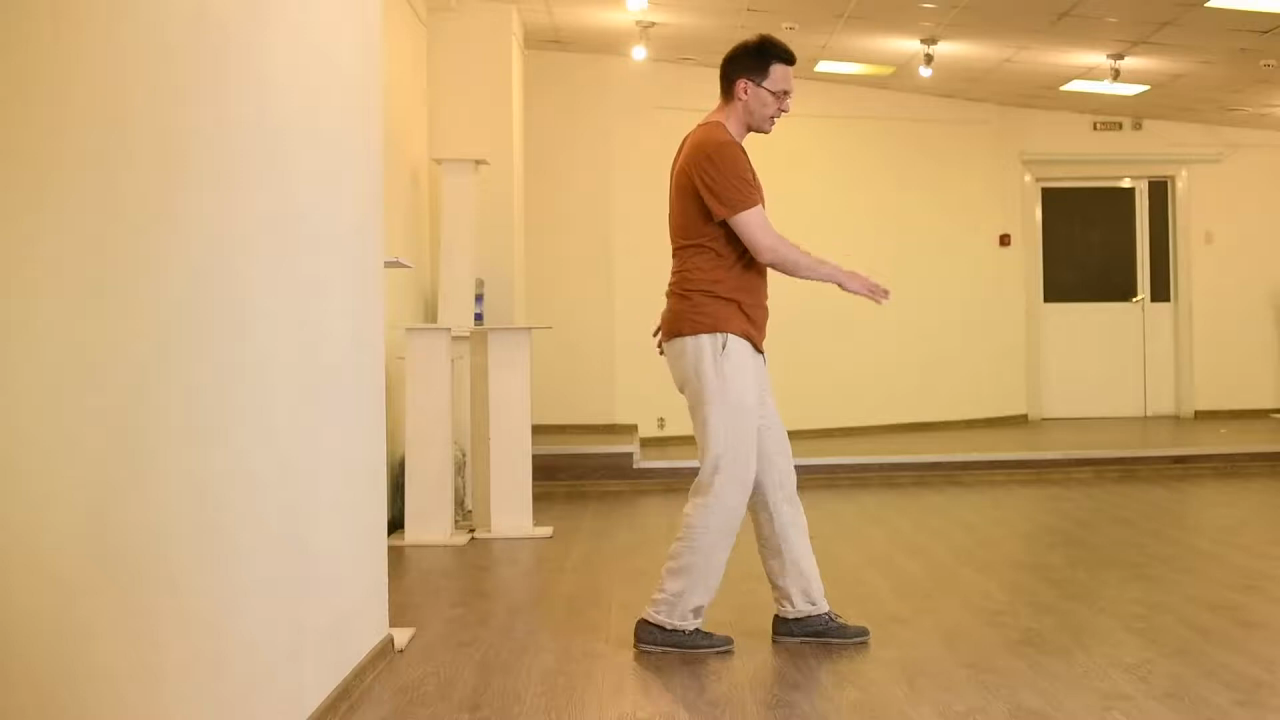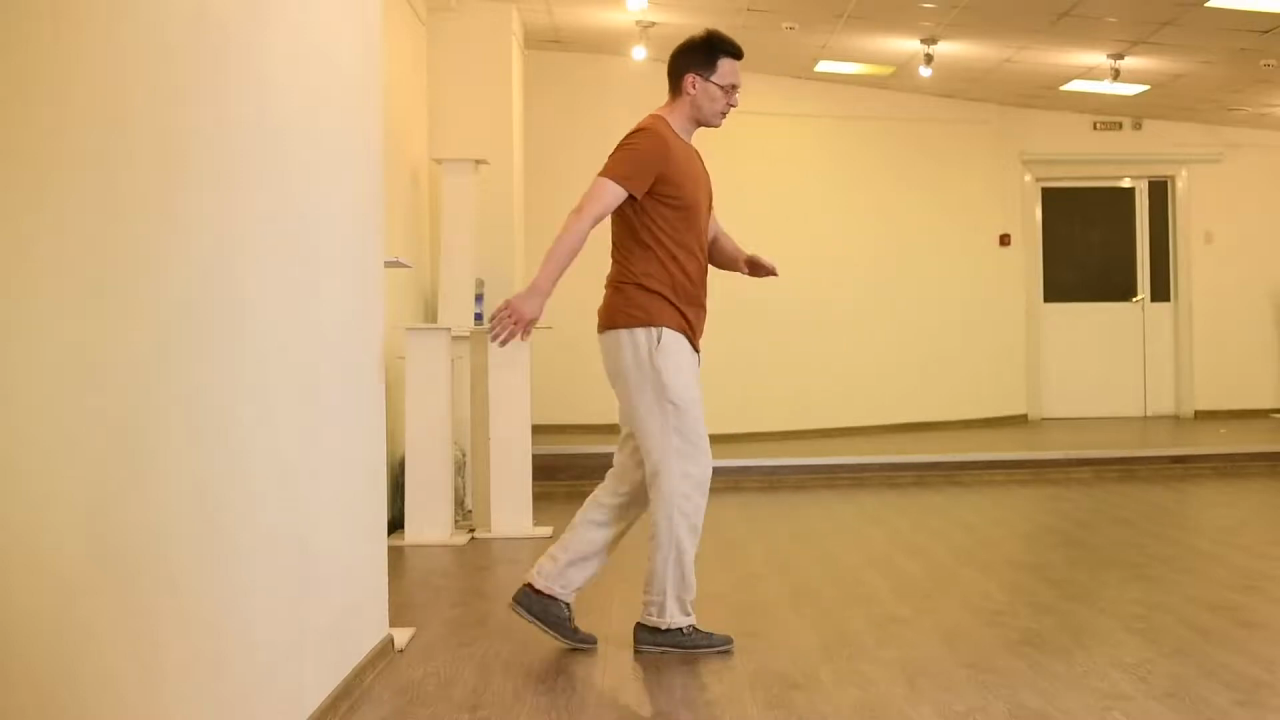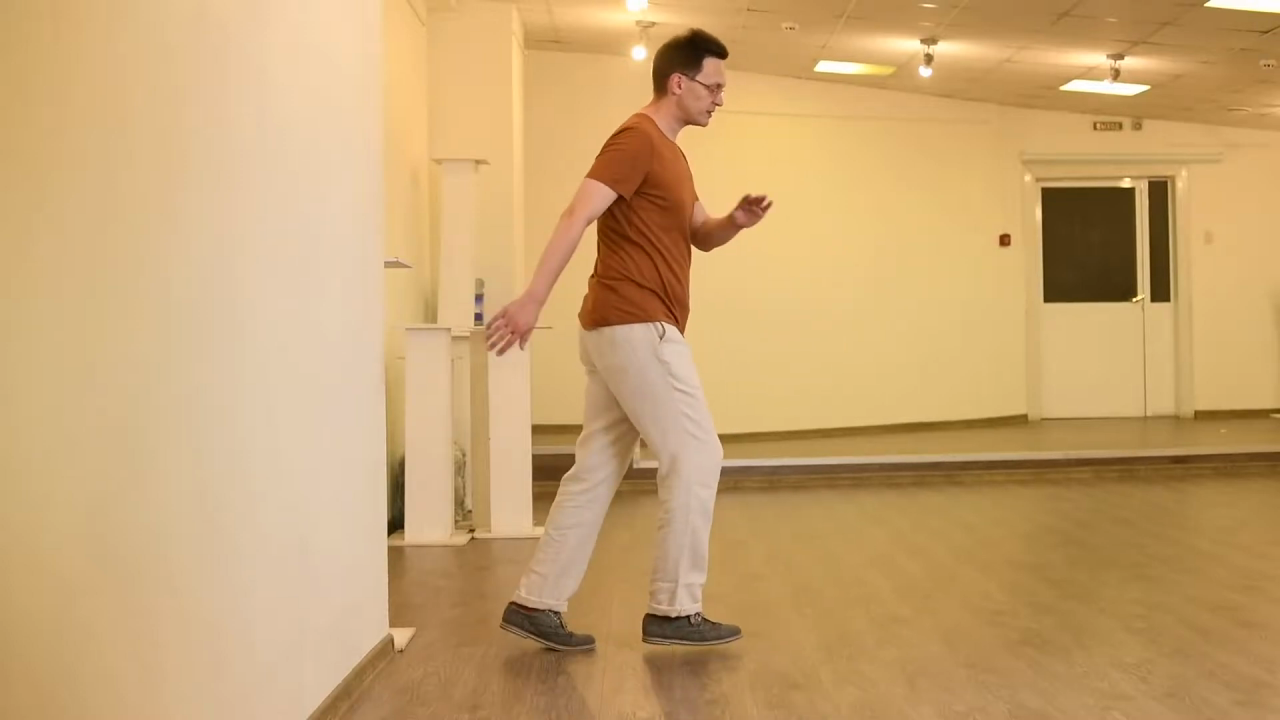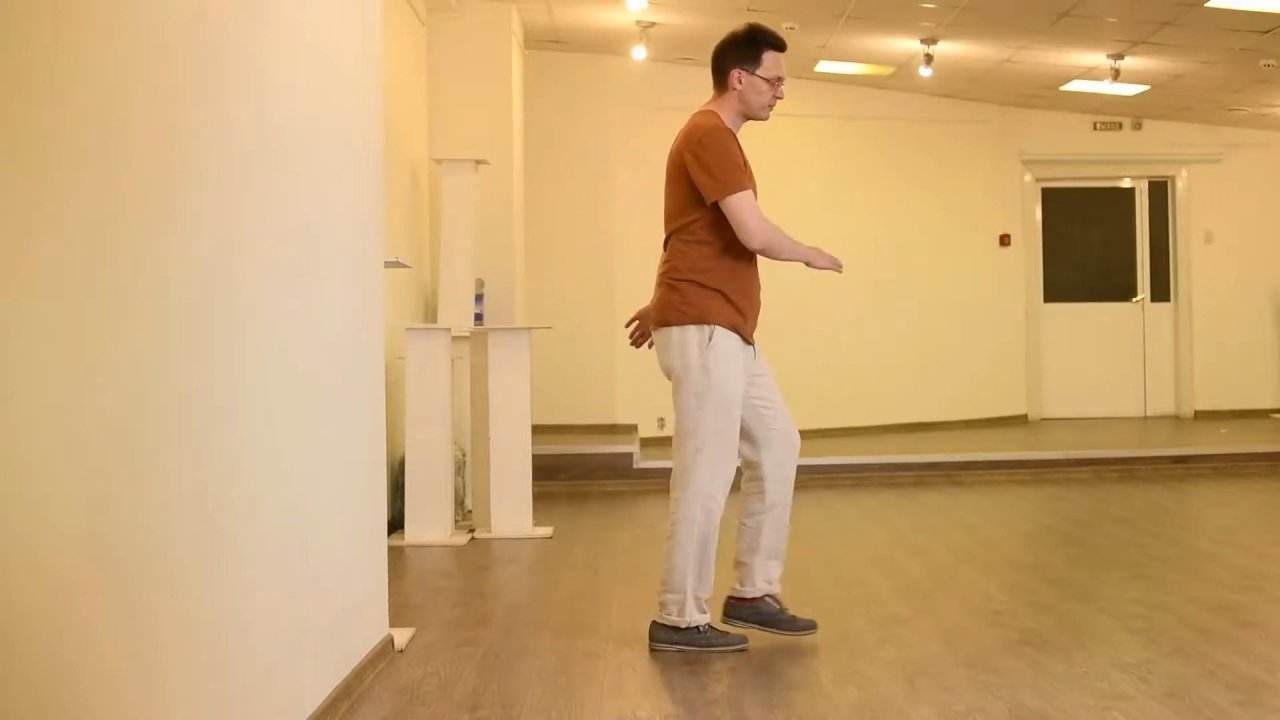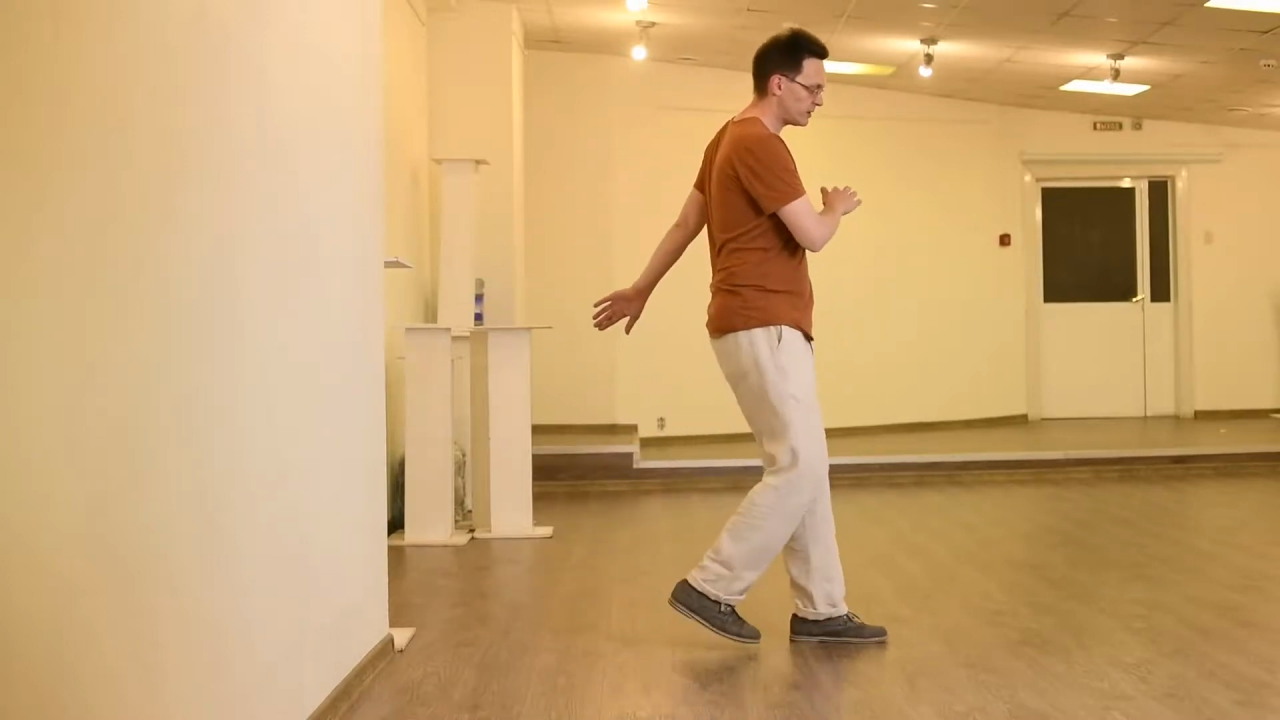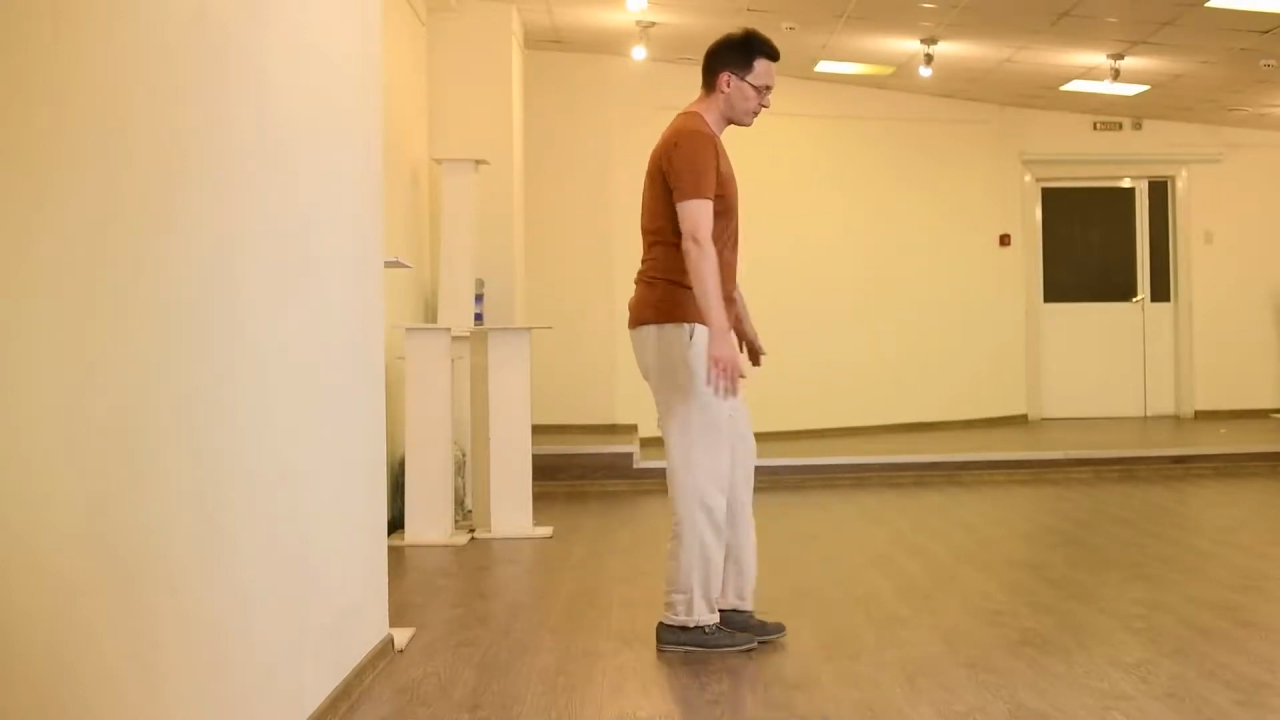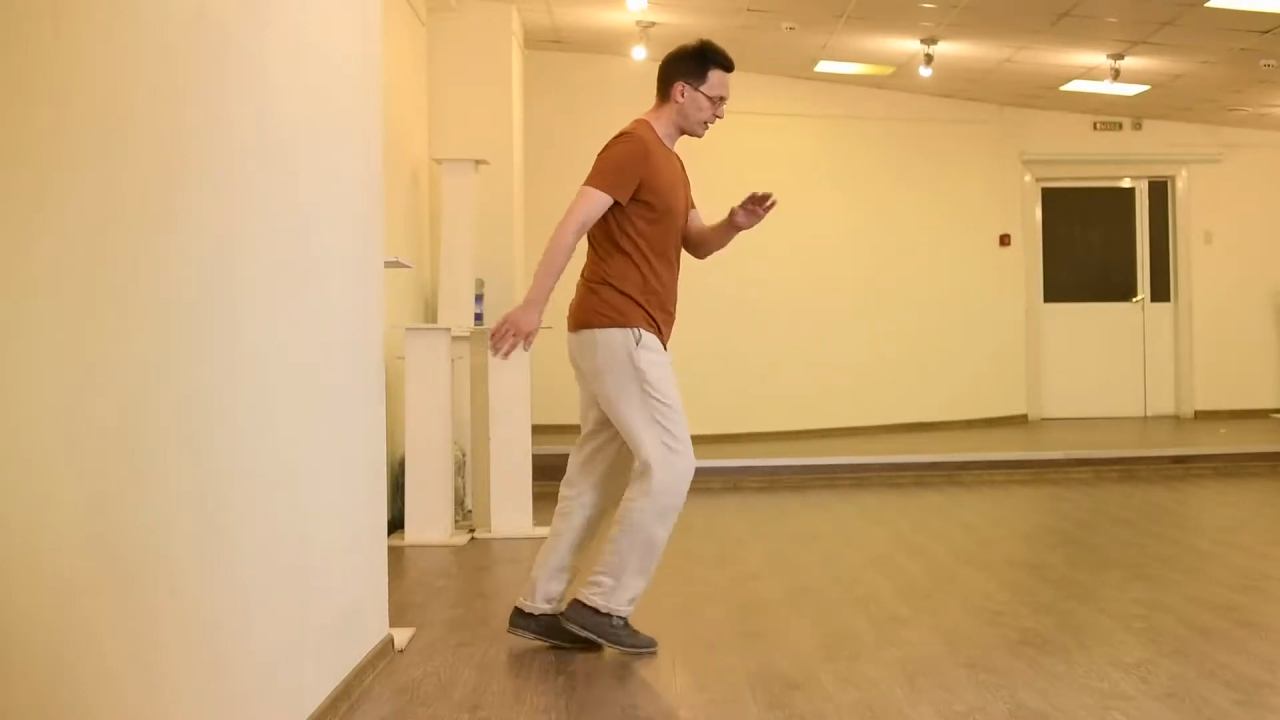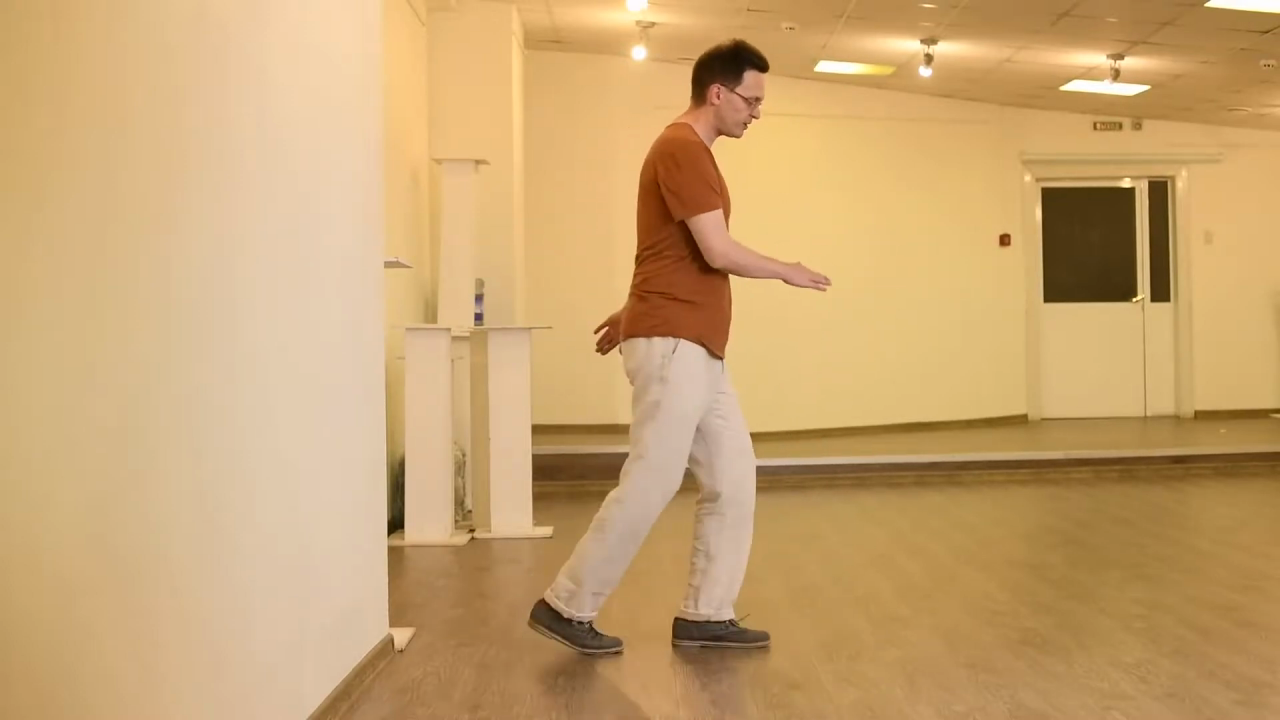
dt=0.5s
person 1, frame 1
left shoulder: (710, 145)
right shoulder: (718, 149)
right elbow: (765, 247)
left wrist: (678, 305)
right wrist: (842, 276)
left hip: (723, 338)
right hip: (713, 337)
left knee: (774, 474)
right knee: (728, 476)
left ankle: (803, 610)
right ankle: (669, 619)
person 1, frame 2
left shoulder: (683, 153)
right shoulder: (652, 140)
left elbow: (709, 240)
right elbow: (588, 213)
left wrist: (743, 261)
right wrist: (538, 293)
left hip: (657, 335)
right hip: (648, 333)
left knee: (638, 474)
right knee: (685, 472)
left ankle: (547, 588)
right ankle: (664, 620)
person 1, frame 3
left shoulder: (669, 151)
right shoulder: (635, 139)
left elbow: (700, 236)
right elbow: (577, 217)
left wrist: (738, 220)
right wrist: (533, 298)
left hip: (626, 330)
right hip: (636, 327)
left knee: (597, 469)
right knee: (695, 458)
left ankle: (536, 603)
right ankle: (673, 607)
person 1, frame 4
left shoulder: (711, 136)
right shoulder: (710, 136)
left elbow: (688, 228)
right elbow: (754, 233)
left wrist: (657, 303)
right wrist: (813, 254)
left hip: (722, 330)
right hip: (703, 328)
left knee: (776, 446)
right knee: (707, 471)
left ankle: (753, 592)
right ankle: (680, 618)
person 1, frame 5
left shoulder: (730, 139)
right shoulder: (759, 145)
left elbow: (685, 223)
right elbow: (813, 236)
left wrist: (641, 290)
right wrist: (838, 207)
left hip: (764, 330)
right hip: (763, 329)
left knee: (806, 467)
right knee: (799, 466)
left ankle: (820, 610)
right ankle: (710, 586)
person 1, frame 6
left shoulder: (702, 142)
right shoulder: (690, 140)
right elbow: (695, 241)
left wrist: (741, 321)
right wrist: (722, 329)
left hip: (692, 328)
right hip: (681, 327)
left knee: (730, 461)
right knee: (704, 469)
left ankle: (730, 600)
right ankle: (689, 617)
person 1, frame 7
left shoulder: (667, 159)
right shoulder: (633, 145)
left elbow: (697, 243)
right elbow: (574, 224)
left wrist: (741, 222)
right wrist: (533, 302)
left hip: (620, 334)
right hip: (616, 332)
left knee: (596, 472)
right knee: (669, 462)
left ankle: (540, 606)
right ankle: (602, 601)
person 1, frame 8
left shoulder: (688, 152)
right shoulder: (684, 151)
right elbow: (719, 252)
left wrist: (626, 314)
right wrist: (788, 271)
left hip: (691, 344)
right hip: (671, 343)
left knee: (732, 476)
right knee: (649, 483)
left ankle: (706, 614)
right ankle: (565, 604)
